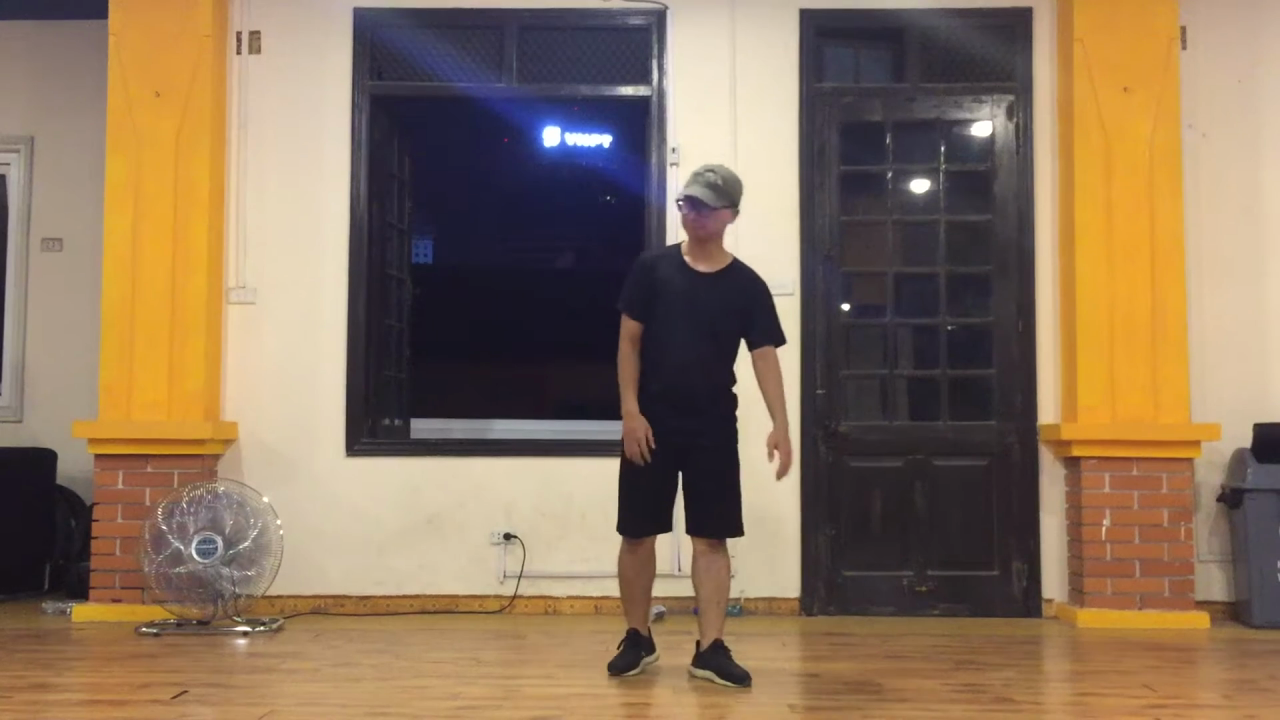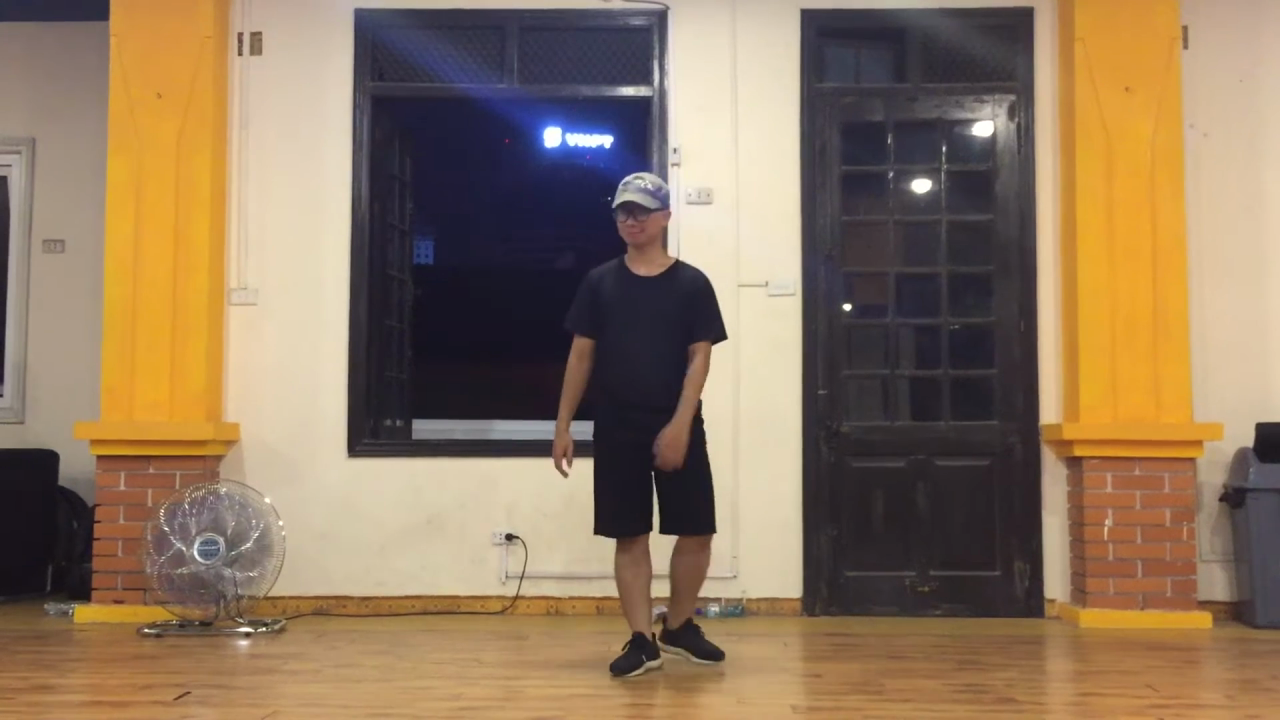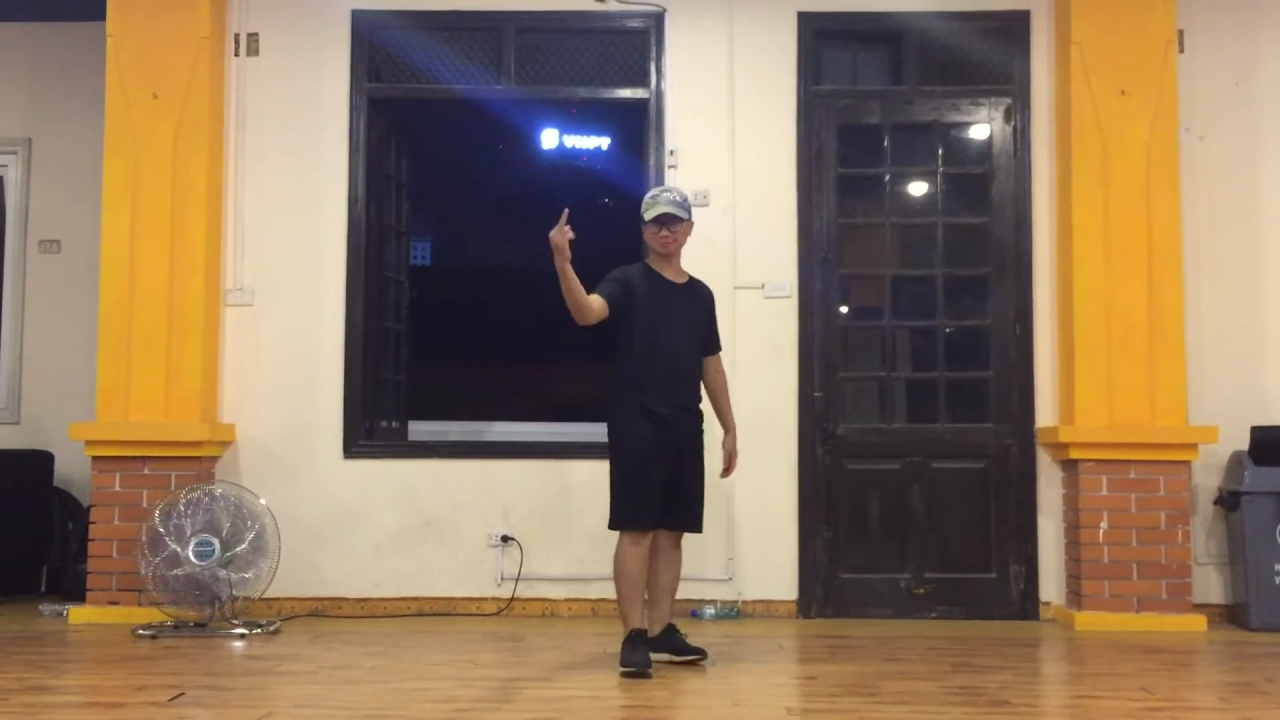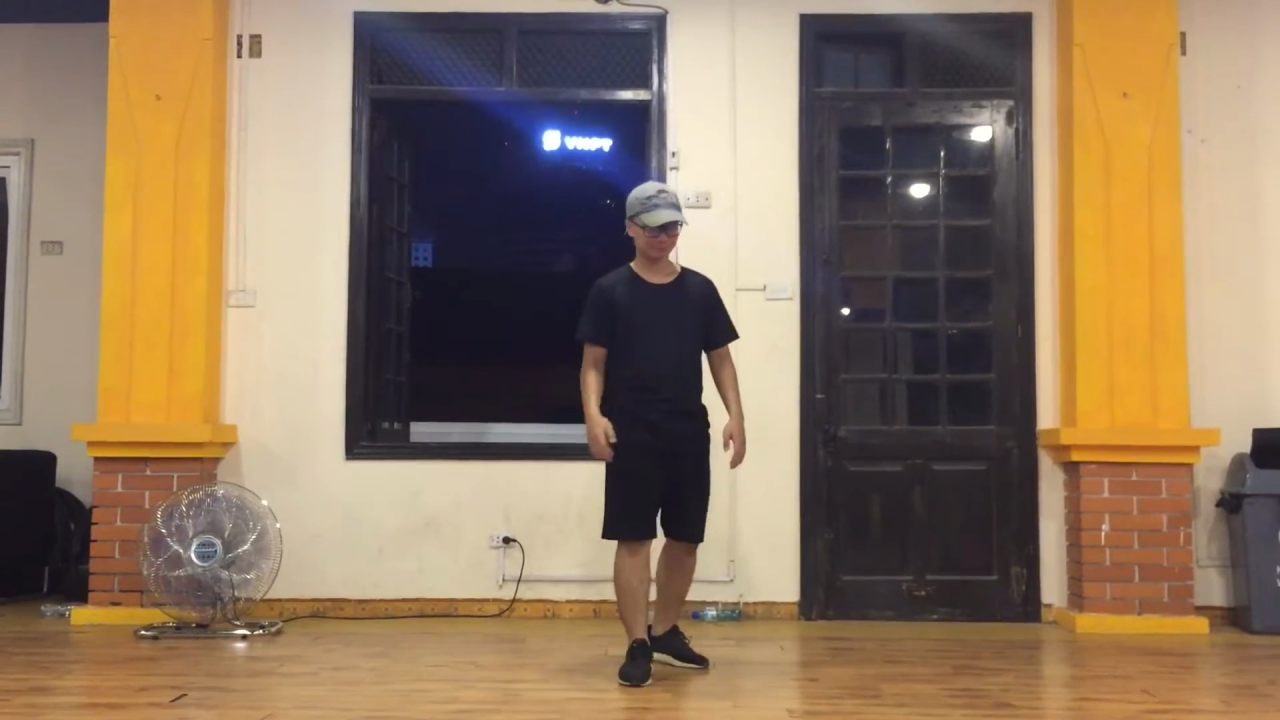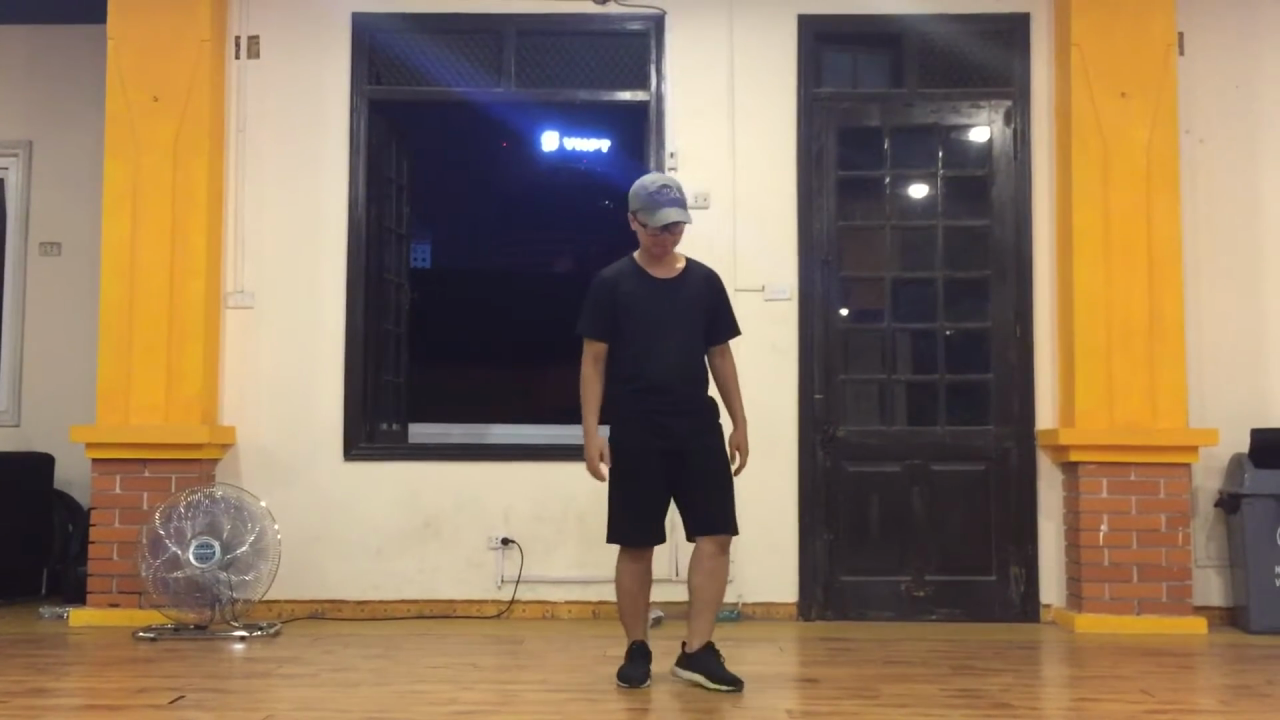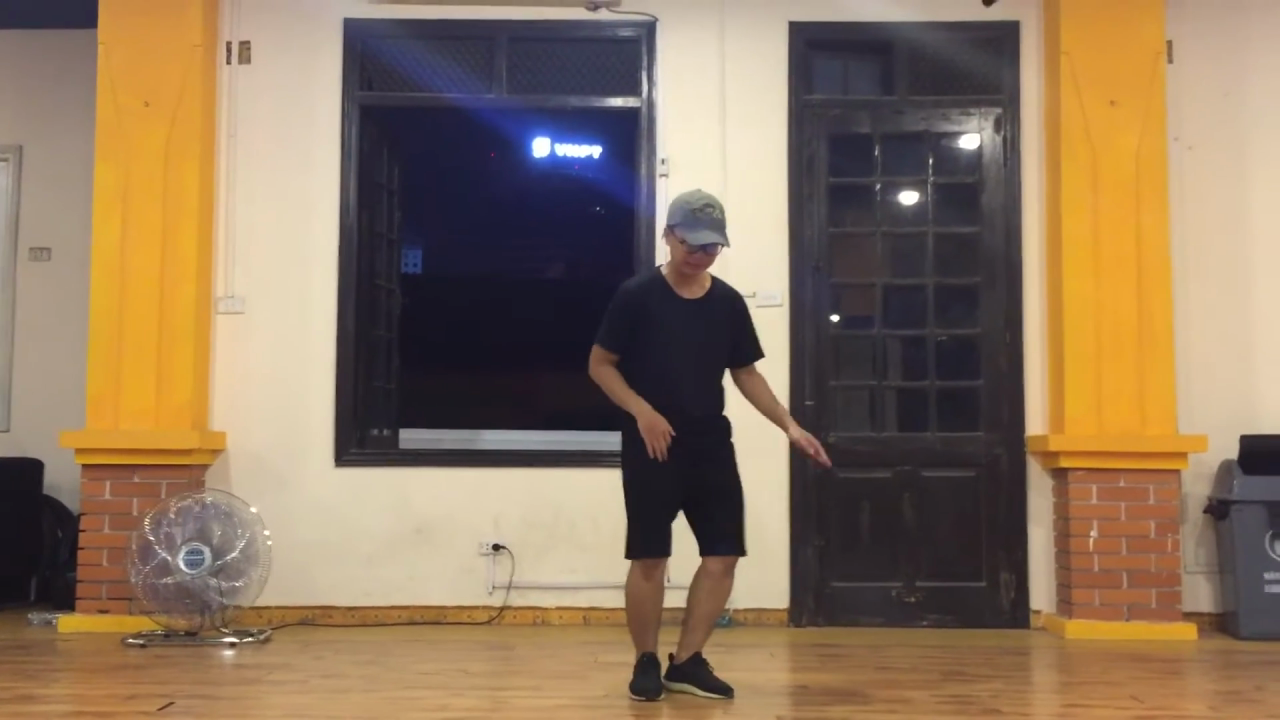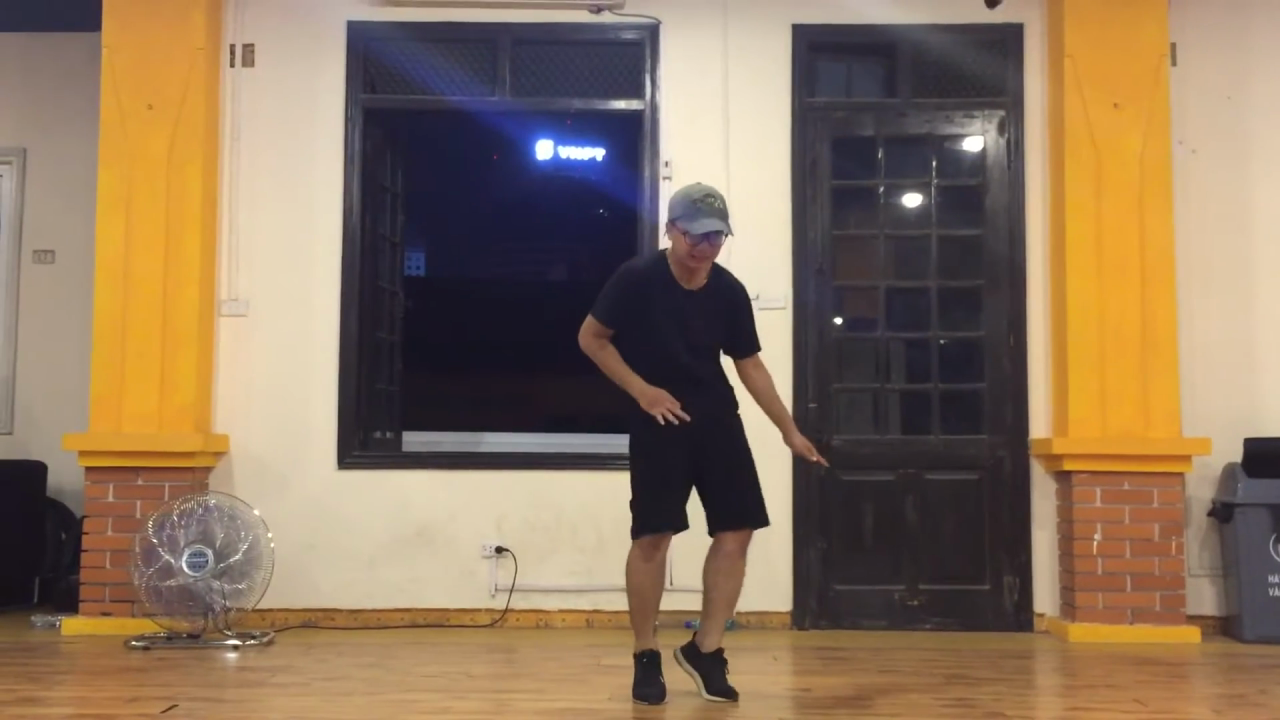
dt=0.7s
person 1, frame 1
left shoulder: (747, 285)
right shoulder: (652, 267)
left elbow: (765, 357)
right elbow: (629, 342)
left wrist: (779, 427)
right wrist: (631, 412)
left hip: (712, 427)
right hip: (651, 424)
left knee: (712, 537)
right knee: (637, 533)
left ankle: (710, 649)
right ankle: (638, 637)
person 1, frame 2
left shoulder: (692, 284)
right shoulder: (600, 282)
left elbow: (700, 358)
right elbow: (581, 357)
left wrist: (679, 424)
right wrist: (563, 426)
left hip: (677, 428)
right hip: (616, 431)
left knee: (696, 533)
right knee: (629, 536)
left ankle: (679, 625)
right ankle: (642, 640)
person 1, frame 3
left shoulder: (701, 294)
right shoulder: (627, 281)
left elbow: (711, 366)
right elbow: (587, 312)
left wrist: (729, 429)
right wrist: (563, 265)
left hip: (686, 426)
right hip: (637, 422)
left knee: (671, 532)
right knee: (636, 530)
left ankle: (660, 631)
right ankle: (634, 636)
person 1, frame 4
left shoulder: (700, 289)
right shoulder: (610, 290)
left elbow: (719, 357)
right elbow: (592, 363)
left wrist: (735, 415)
right wrist: (593, 414)
left hip: (689, 431)
right hip: (633, 434)
left knee: (684, 538)
right knee: (633, 539)
left ankle: (665, 632)
right ankle: (638, 645)
person 1, frame 5
left shoulder: (705, 282)
right shoulder: (612, 283)
left elbow: (720, 355)
right elbow: (594, 360)
left wrist: (739, 423)
right wrist: (591, 430)
left hip: (699, 428)
right hip: (635, 433)
left knee: (714, 537)
right knee: (635, 545)
left ankle: (697, 650)
right ankle: (637, 650)
person 1, frame 6
left shoulder: (729, 304)
right shoulder: (636, 296)
left elbow: (745, 374)
right elbow: (600, 364)
left wrist: (791, 426)
right wrist: (642, 413)
left hip: (711, 444)
right hip: (654, 443)
left knee: (722, 555)
right knee: (648, 558)
left ankle: (687, 661)
right ankle: (646, 661)
person 1, frame 7
left shoulder: (729, 291)
right shoulder: (637, 277)
left elbow: (748, 363)
right elbow: (591, 336)
left wrist: (790, 430)
right wrist: (642, 389)
left hip: (717, 416)
right hip: (659, 418)
left knee: (737, 531)
right knee: (652, 537)
left ankle: (705, 649)
right ankle: (646, 658)
